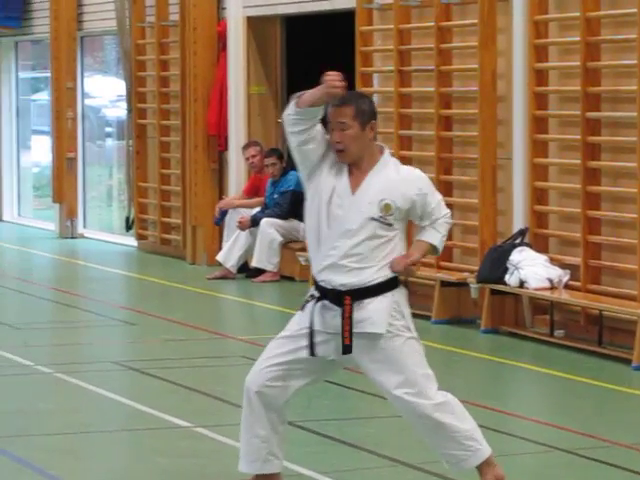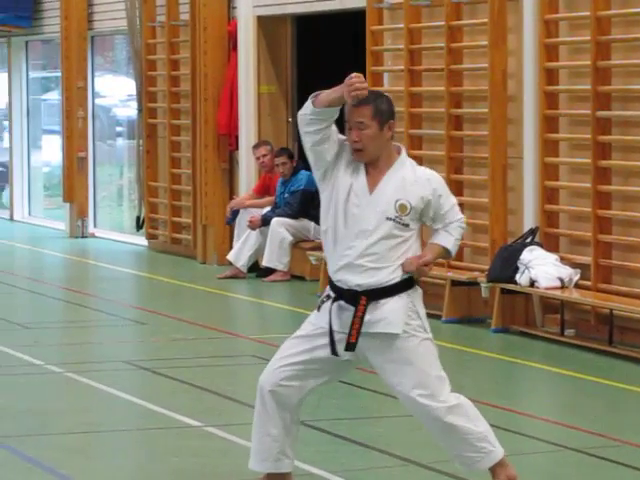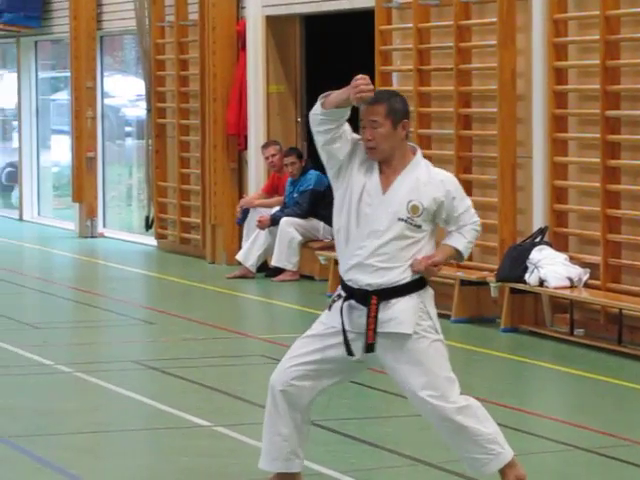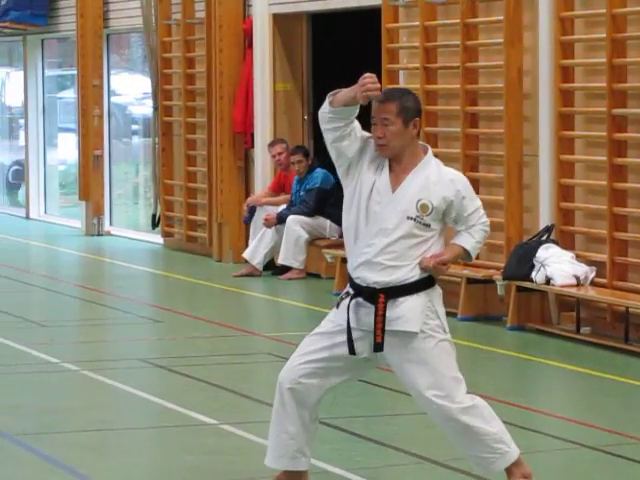
dt=0.1s
person 1, frame 1
left shoulder: (407, 180)
right shoulder: (319, 161)
left elbow: (439, 219)
right elbow: (297, 116)
left wrist: (416, 252)
right wrist: (321, 95)
left hip: (378, 312)
right hip: (323, 310)
left knee: (421, 396)
right knee: (262, 383)
person 1, frame 2
left shoulder: (423, 182)
right shoulder: (337, 163)
left elbow: (453, 223)
right elbow: (311, 118)
left wrist: (429, 255)
right wrist: (339, 95)
left hip: (393, 312)
right hip: (338, 309)
left knee: (433, 399)
right knee: (276, 382)
person 1, frame 3
left shoulder: (437, 183)
right shoulder: (351, 162)
left elbow: (467, 225)
right elbow: (322, 119)
left wrist: (440, 256)
right wrist: (347, 96)
left hip: (404, 312)
right hip: (349, 309)
left knee: (443, 400)
right knee: (288, 382)
person 1, frame 4
left shoulder: (447, 182)
right shoulder: (362, 160)
left elbow: (476, 225)
right elbow: (331, 117)
left wrist: (449, 254)
right wrist: (353, 95)
left hip: (412, 311)
right hip: (357, 306)
left knee: (447, 399)
right knee: (296, 379)
person 2, frame 1
left shoulder: (293, 180)
right shoulder: (272, 182)
left elbow: (282, 211)
right elbow: (266, 208)
left wrist: (252, 220)
right wrist: (250, 220)
left hip: (302, 226)
right hip: (286, 222)
left knee: (267, 224)
right knee: (249, 228)
left ankle: (272, 271)
right ankle: (229, 268)
person 2, frame 2
left shoulder: (303, 179)
right shoulder: (282, 181)
left elbow: (293, 210)
right elbow: (276, 208)
left wrist: (263, 219)
right wrist: (261, 219)
left hip: (314, 225)
right hip: (297, 221)
left knee: (278, 222)
right knee: (259, 227)
left ankle: (282, 271)
right ankle: (239, 267)
person 2, frame 3
left shoulder: (313, 178)
right shoulder: (292, 181)
left elbow: (302, 210)
right elbow: (285, 208)
left wrist: (272, 219)
right wrist: (270, 218)
left hip: (324, 225)
right hip: (307, 221)
left knee: (287, 222)
right knee: (269, 227)
left ankle: (291, 271)
right ankle: (248, 267)
person 2, frame 4
left shoulder: (320, 177)
right shoulder: (298, 179)
left elbow: (309, 208)
right elbow: (292, 206)
left wrist: (279, 217)
right wrist: (277, 217)
left hip: (331, 223)
right hip: (313, 220)
left knee: (293, 220)
right knee: (276, 225)
left ankle: (298, 269)
right ankle: (255, 265)
